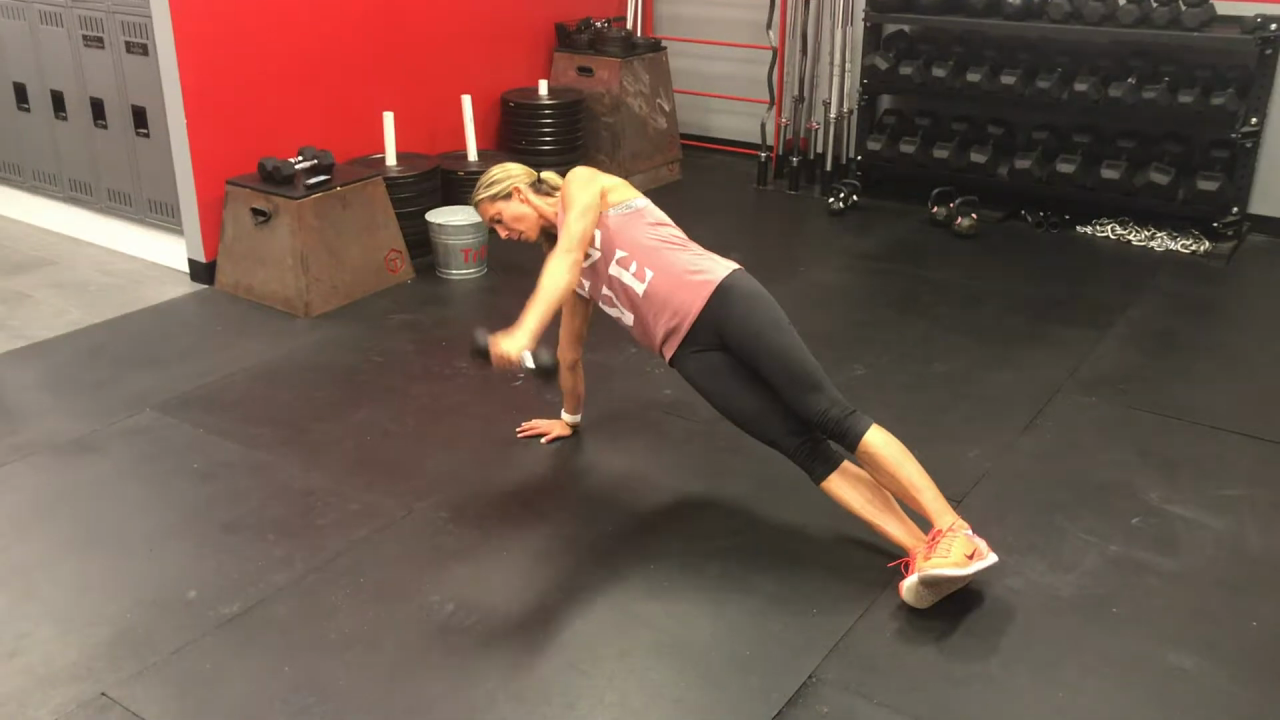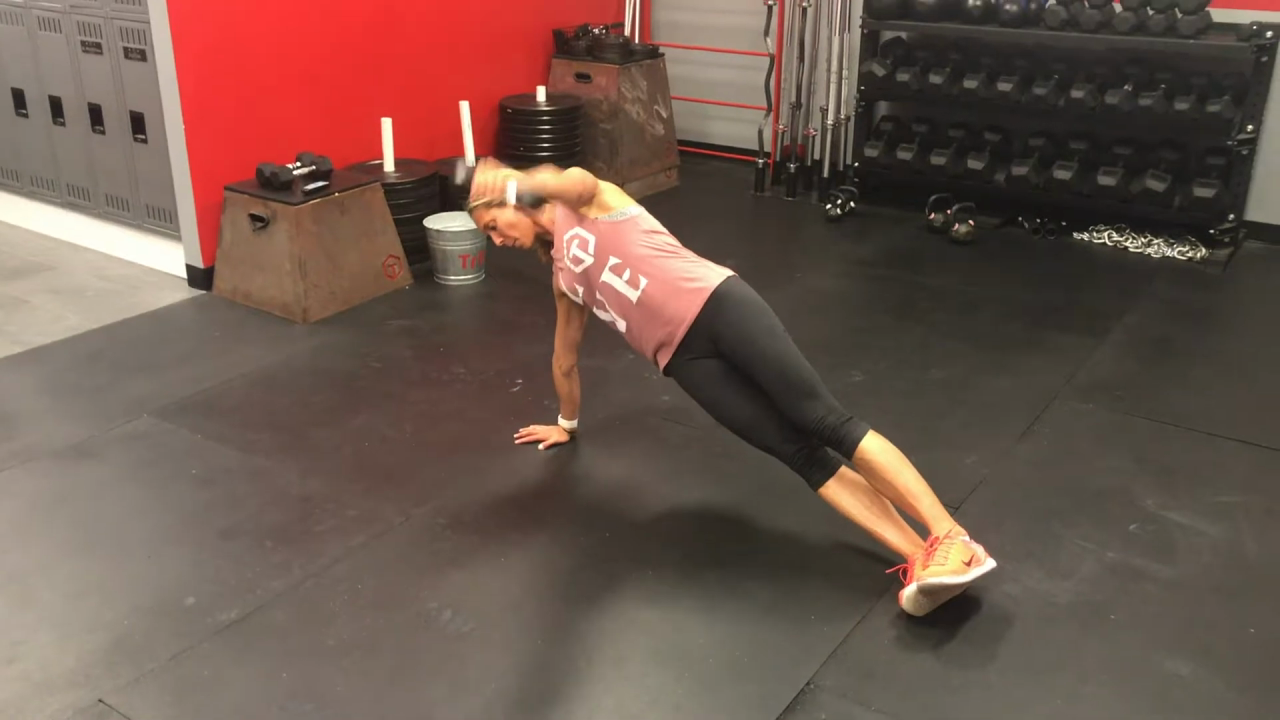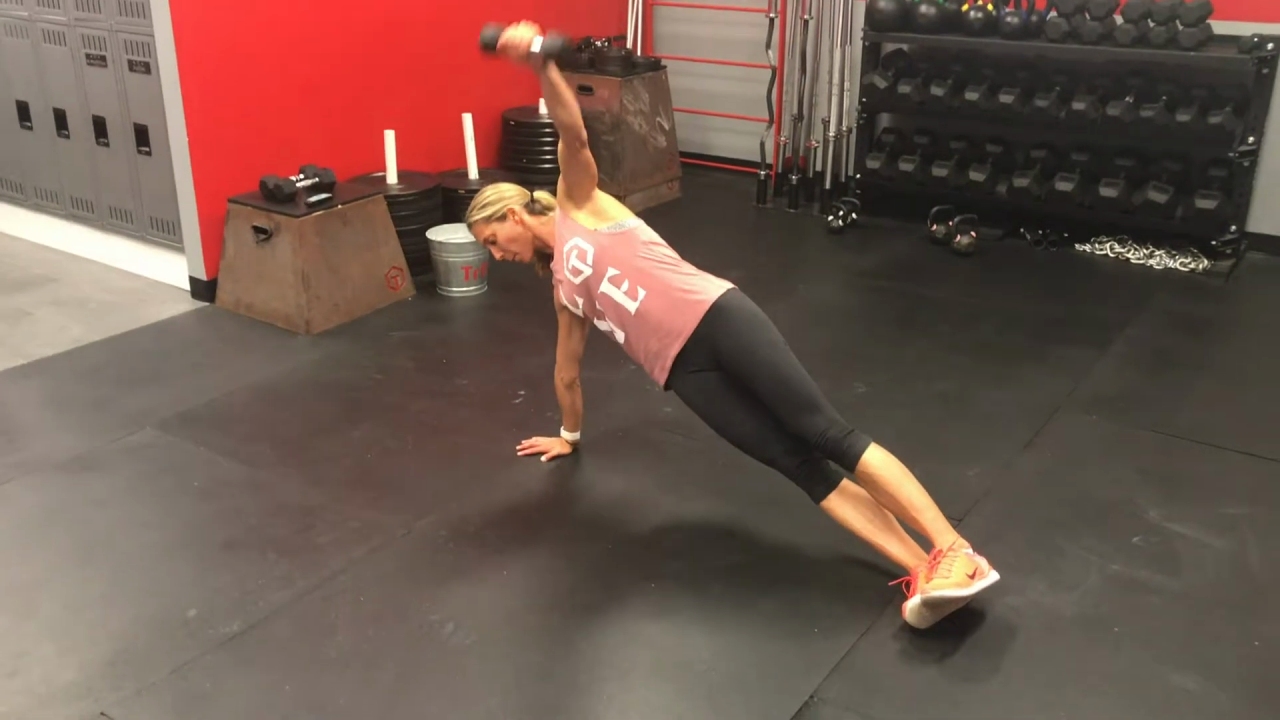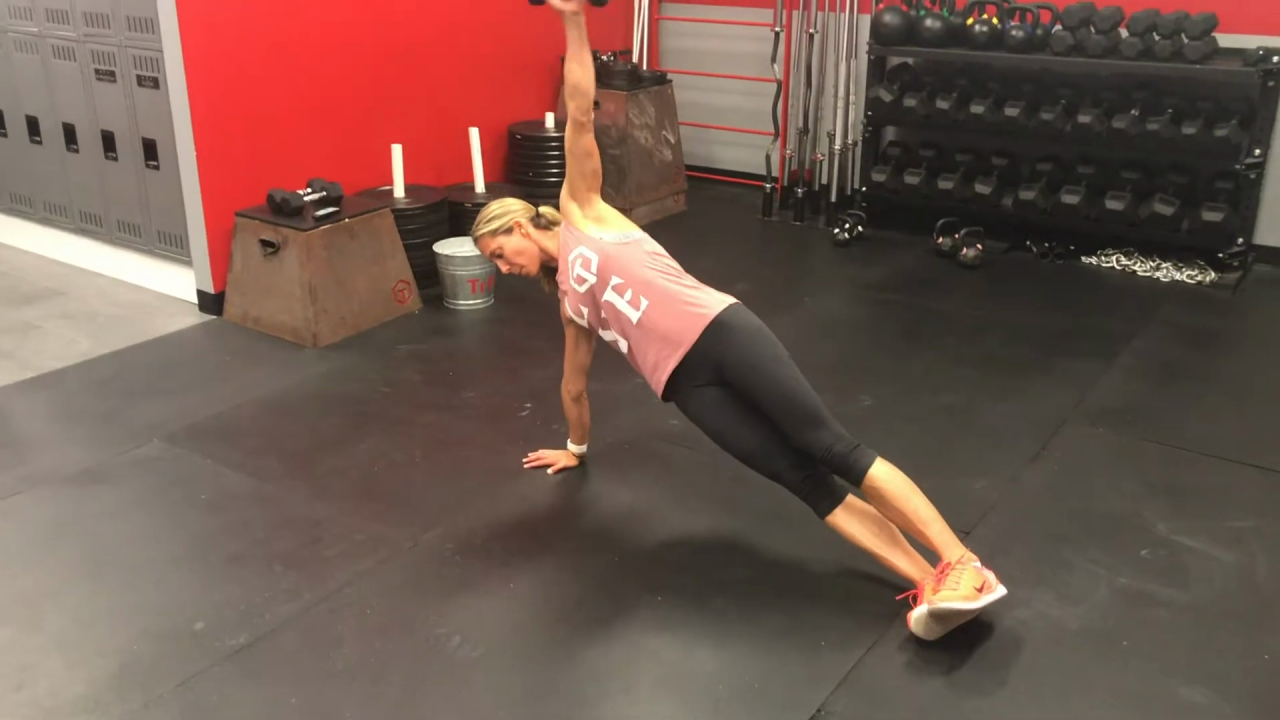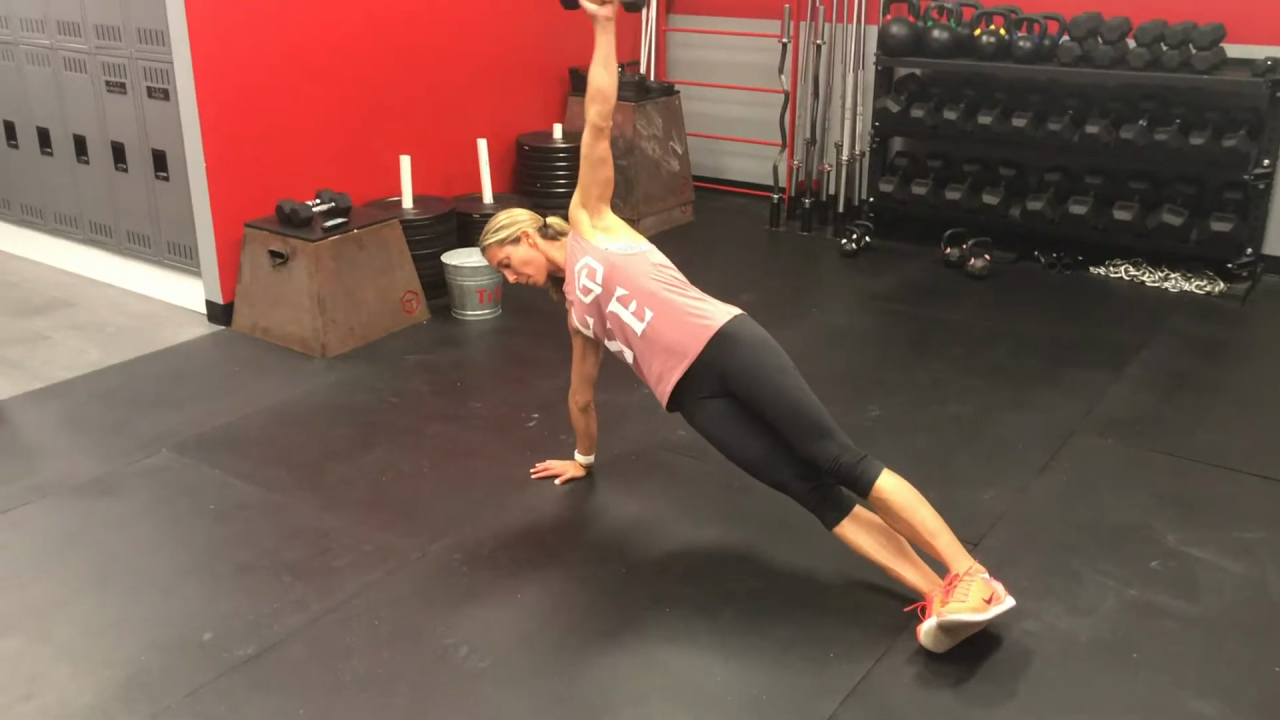
dt=0.3s
person 1, frame 1
left shoulder: (583, 185)
right shoulder: (569, 269)
left elbow: (569, 246)
right elbow: (570, 349)
left wrist: (522, 333)
right wrist: (570, 416)
left hip: (722, 296)
right hip: (688, 346)
left knee: (830, 415)
right knee: (803, 446)
left ankle: (954, 533)
right ankle: (921, 551)
person 1, frame 2
left shoulder: (580, 194)
right shoulder: (561, 270)
left elbow: (565, 186)
right elbow: (566, 357)
left wrist: (510, 183)
right wrist: (566, 424)
left hip: (717, 303)
right hip: (684, 353)
left knee: (827, 422)
right knee: (801, 453)
left ankle: (950, 539)
right ankle: (918, 558)
person 1, frame 3
left shoulder: (576, 205)
right shoulder: (562, 287)
left elbow: (574, 133)
right elbow: (568, 368)
left wrist: (540, 62)
right wrist: (569, 434)
left hip: (715, 318)
right hip: (686, 370)
left knee: (829, 435)
right knee: (802, 467)
left ankle: (954, 553)
right ankle: (922, 572)
person 1, frame 4
left shoulder: (580, 213)
right shoulder: (569, 297)
left elbow: (579, 115)
right elbow: (575, 382)
right wrist: (575, 448)
left hip: (720, 329)
right hip: (689, 382)
left knee: (834, 451)
right knee: (805, 481)
left ankle: (961, 565)
right ankle: (930, 585)
person 1, frame 5
left shoulder: (588, 222)
right shoulder: (575, 310)
left elbow: (598, 124)
right elbow: (582, 392)
right wrist: (583, 459)
left hip: (725, 342)
right hip: (694, 395)
left knee: (840, 461)
right knee: (813, 492)
left ankle: (971, 578)
right ankle: (938, 596)
